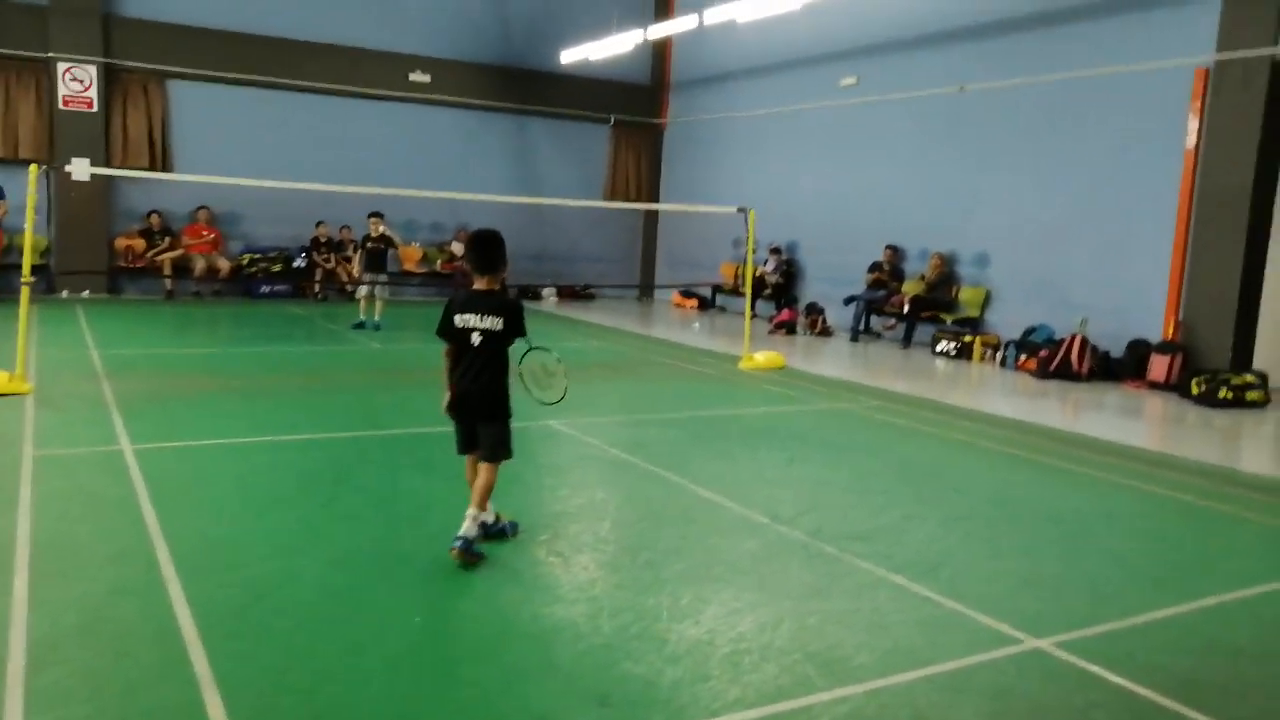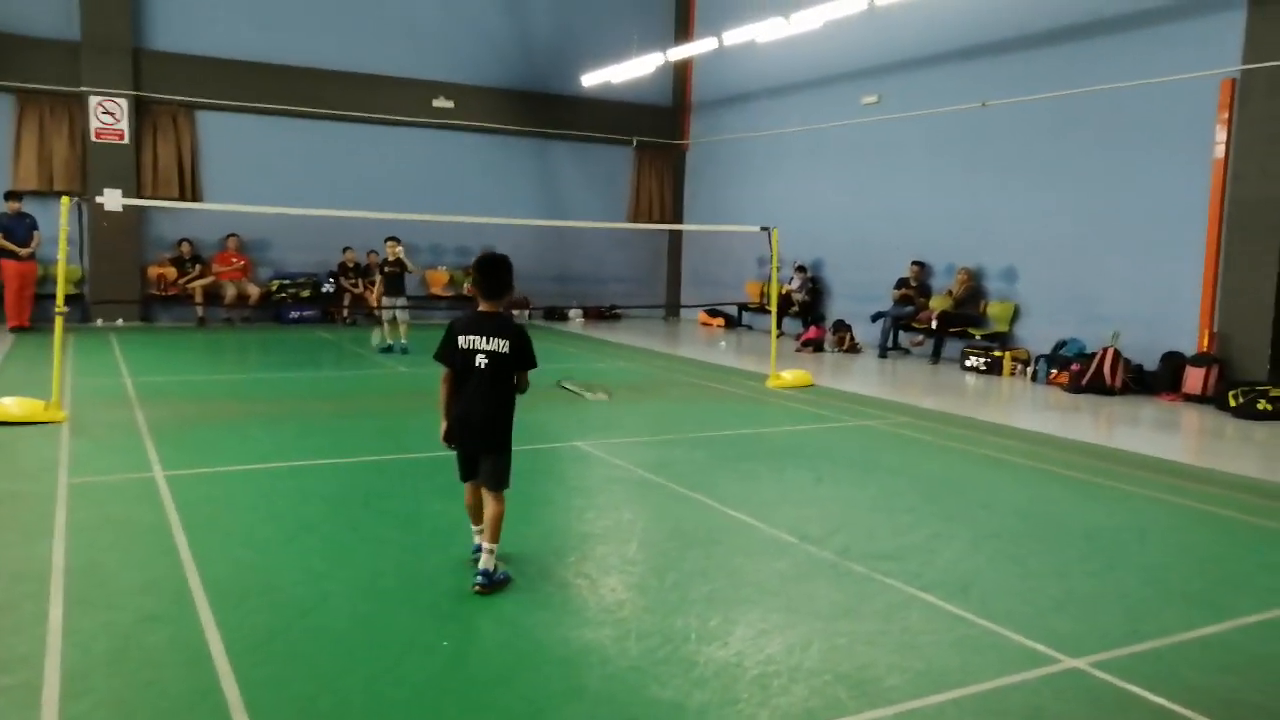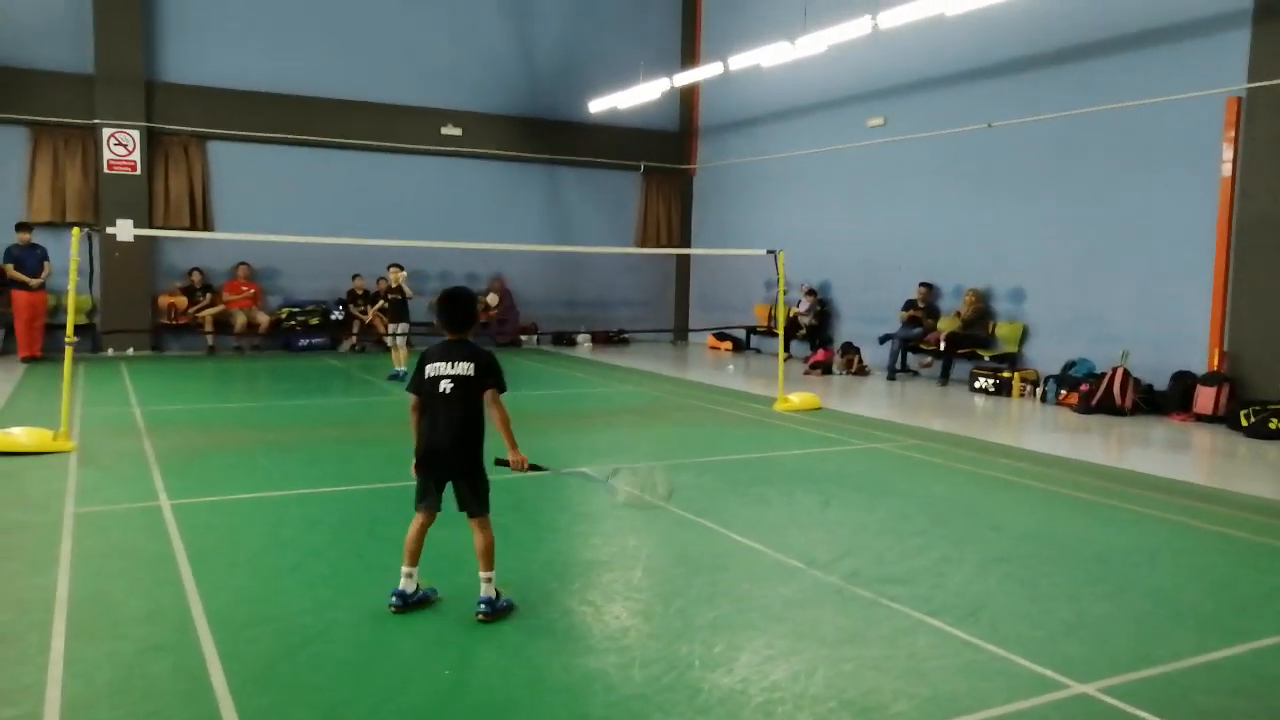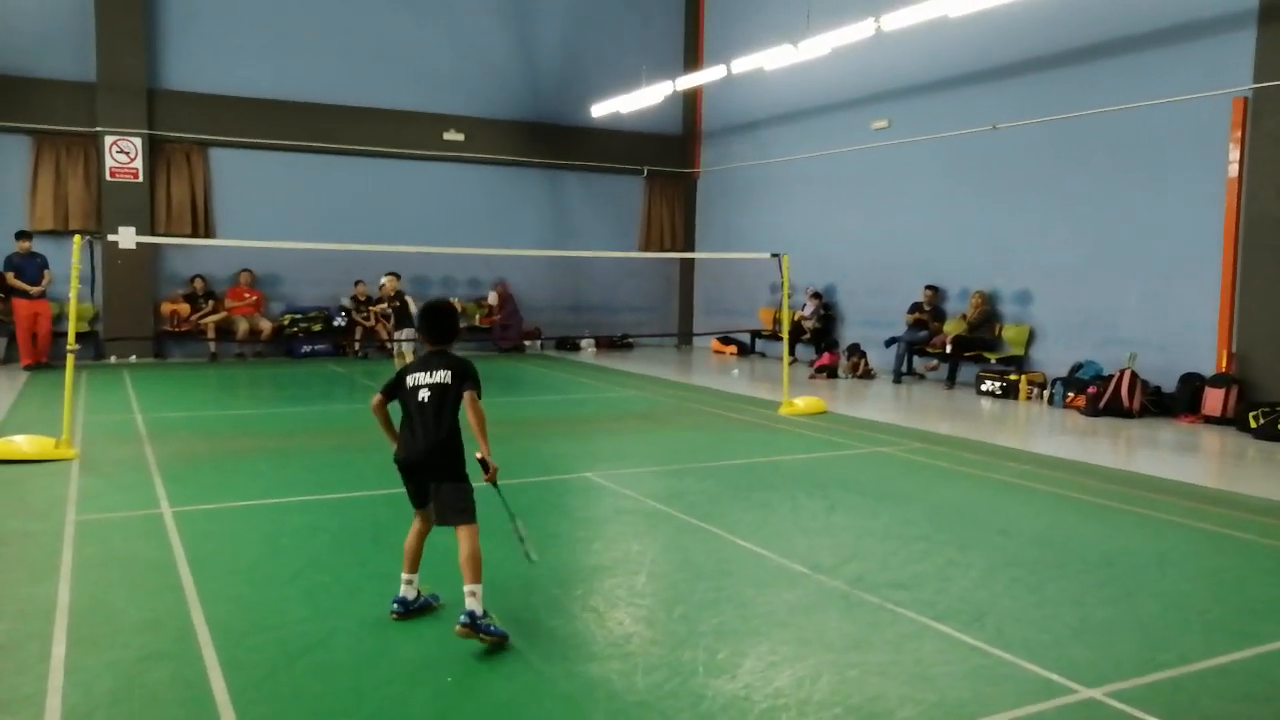
dt=0.3s
person 1, frame 1
left shoulder: (456, 303)
right shoulder: (509, 306)
left elbow: (449, 352)
left wrist: (449, 389)
left hip: (462, 394)
right hip: (492, 397)
left knee: (473, 458)
right knee: (490, 463)
left ankle: (487, 519)
right ankle: (466, 533)
person 1, frame 2
left shoulder: (458, 326)
right shoulder: (515, 332)
left elbow: (447, 377)
right elbow: (522, 384)
left wrist: (445, 419)
right wrist: (515, 387)
left hip: (462, 422)
right hip: (496, 425)
left knee: (472, 482)
right knee: (494, 493)
left ankle: (480, 539)
right ankle: (486, 570)
person 1, frame 3
left shoulder: (428, 357)
right shoulder: (482, 358)
left elbow: (415, 407)
right elbow: (493, 403)
left wrist: (418, 449)
right wrist: (512, 448)
left hip: (430, 451)
right hip: (465, 452)
left knee: (423, 516)
right knee: (479, 521)
left ankle: (405, 590)
right ankle: (488, 597)
person 1, frame 4
left shoulder: (408, 370)
right shoulder: (461, 366)
left elbow: (377, 405)
right elbow: (472, 405)
left wrist: (398, 443)
right wrist: (485, 452)
left hip: (410, 458)
right hip: (444, 459)
left knee: (424, 517)
right knee: (467, 530)
left ankle: (407, 596)
right ankle: (474, 613)
